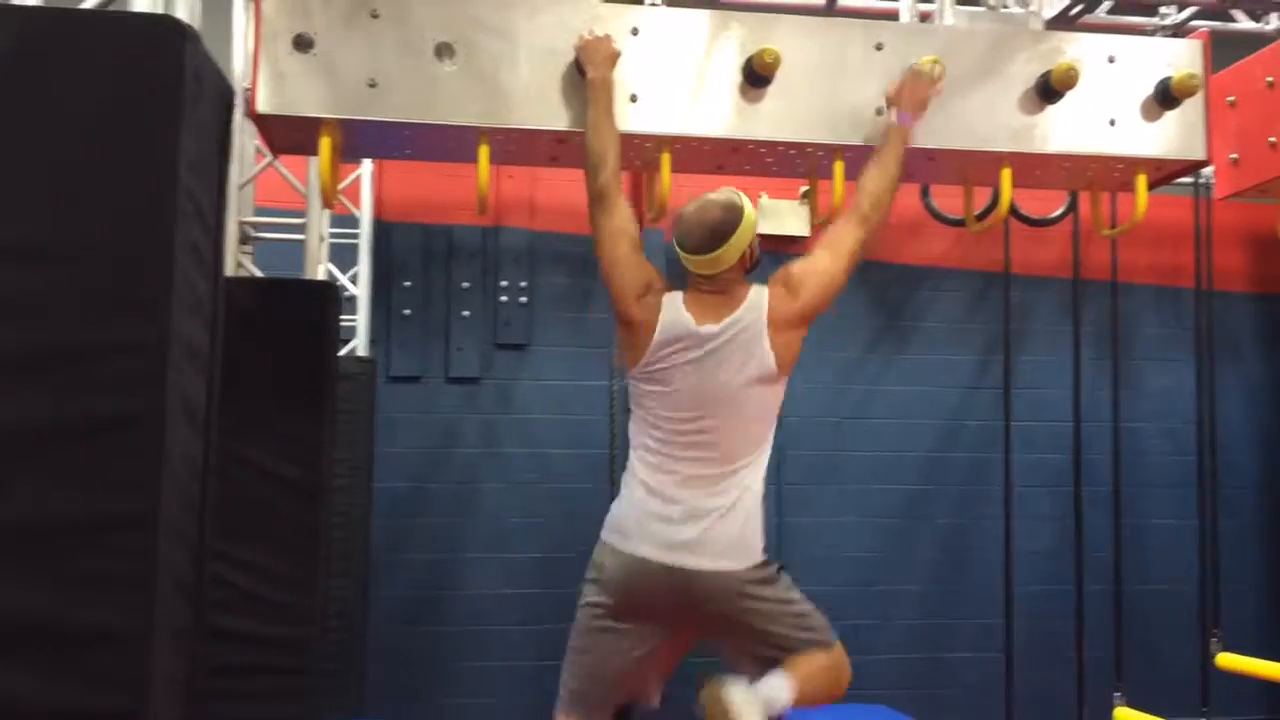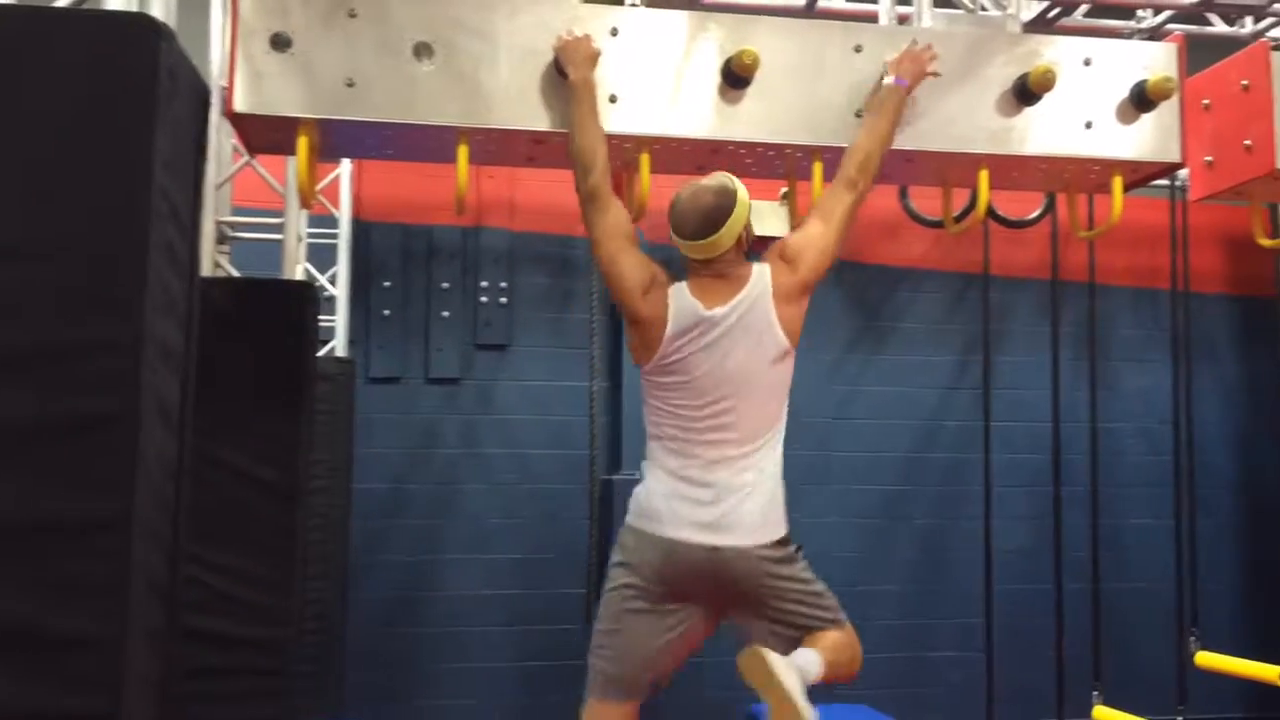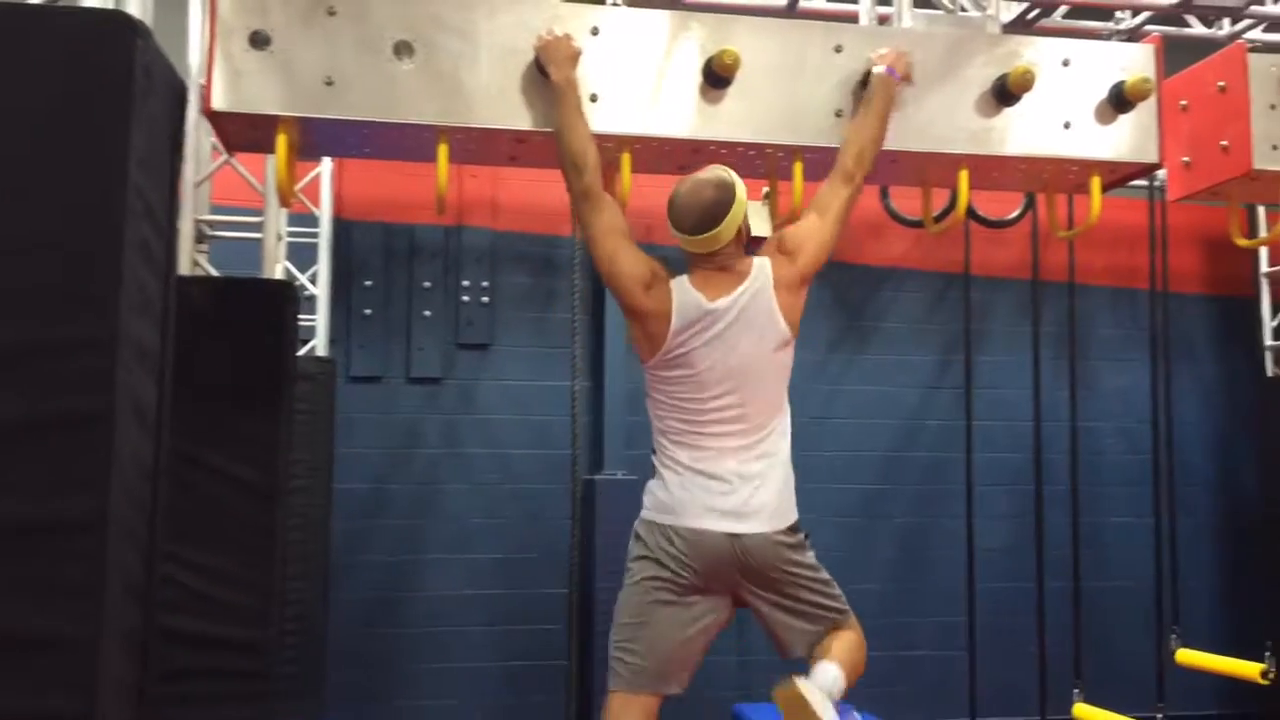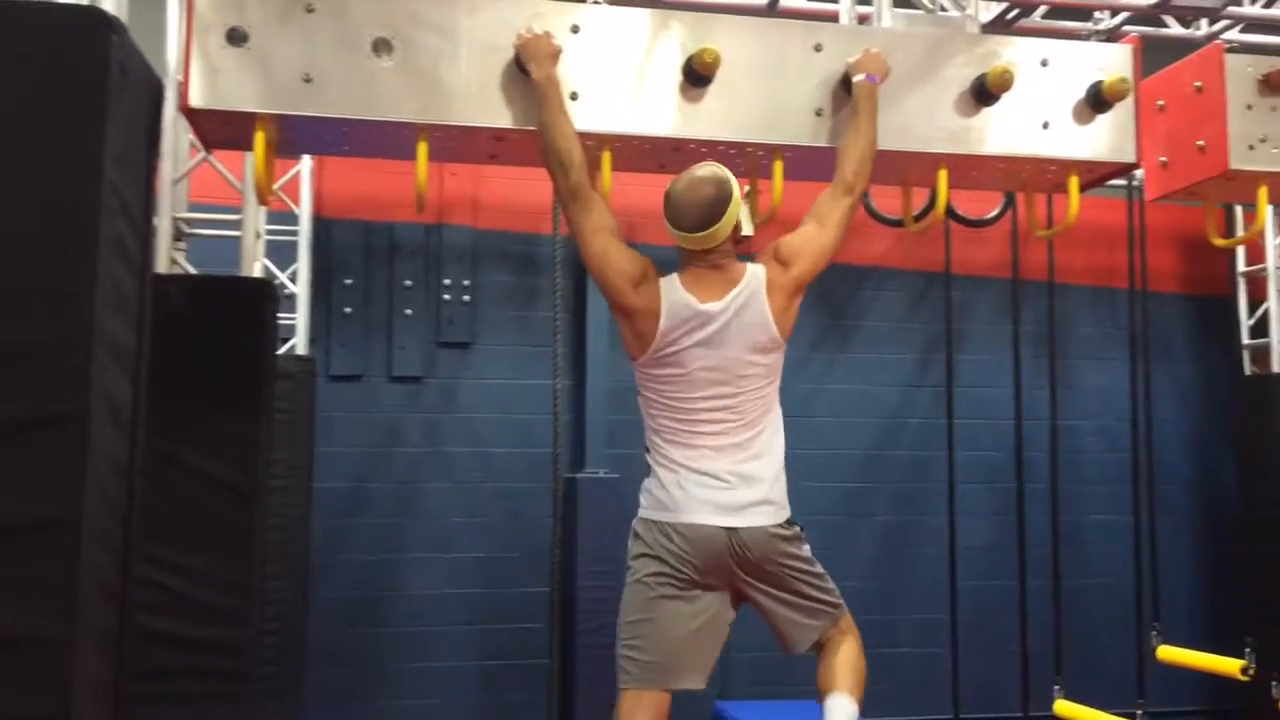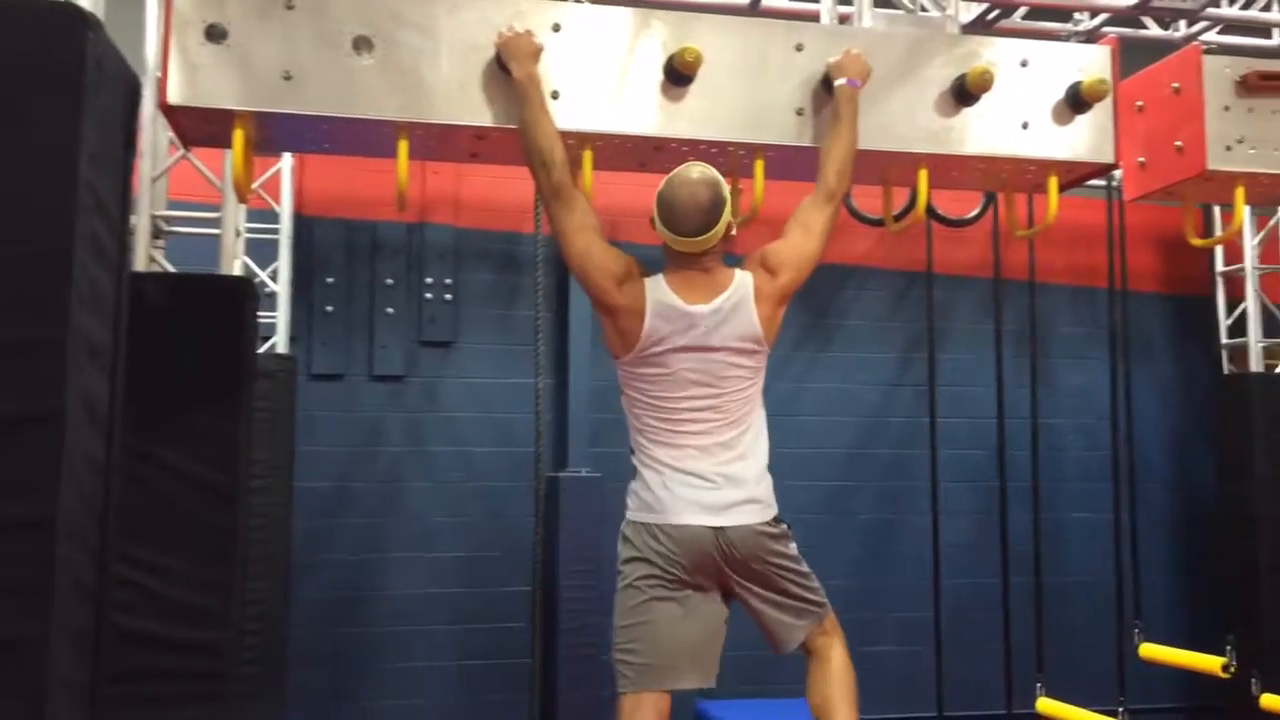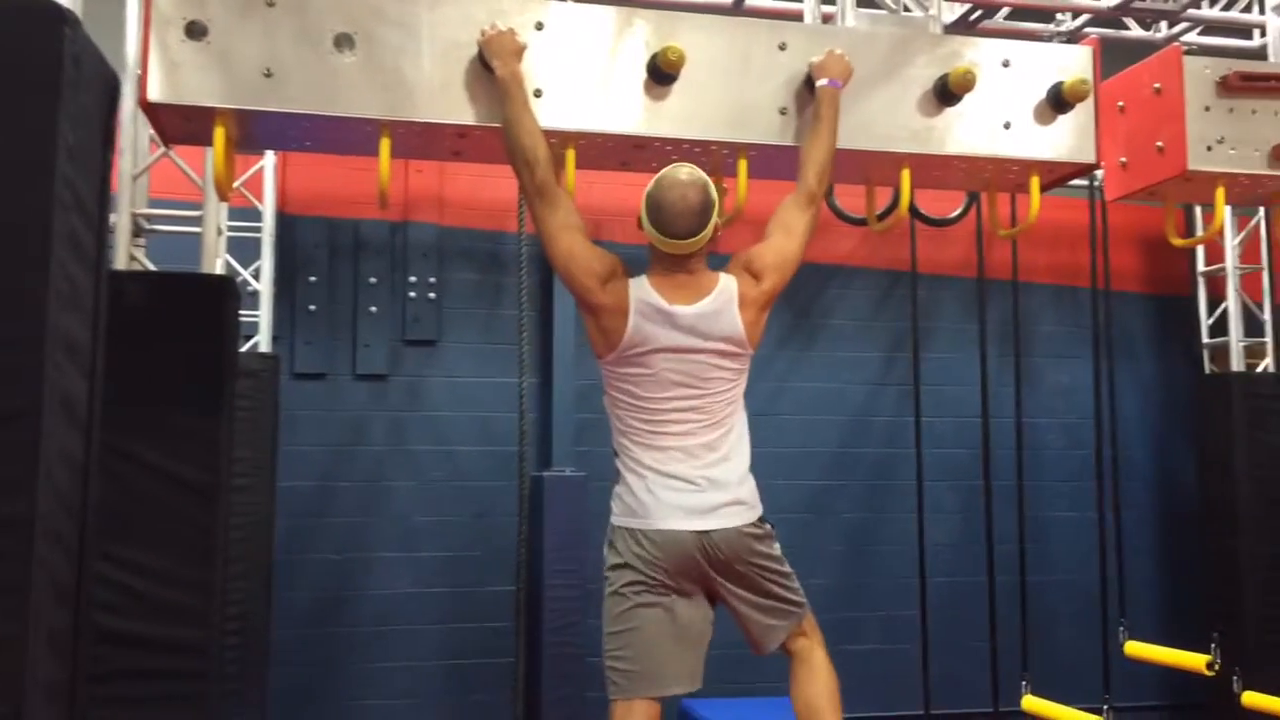
dt=0.1s
person 1, frame 1
left shoulder: (644, 313)
right shoulder: (782, 312)
left elbow: (604, 190)
right elbow: (864, 213)
left wrist: (598, 80)
right wrist: (902, 117)
left hip: (628, 557)
right hip: (726, 568)
person 1, frame 2
left shoulder: (648, 304)
right shoulder: (782, 288)
left elbow: (595, 189)
right elbow: (851, 180)
left wrist: (580, 80)
right wrist: (897, 82)
left hip: (656, 541)
right hip: (751, 547)
right knee: (843, 651)
person 1, frame 3
left shoulder: (651, 302)
right shoulder: (783, 279)
left elbow: (586, 189)
right elbow: (848, 176)
left wrist: (562, 79)
right wrist: (884, 81)
left hip: (673, 534)
right hip: (767, 532)
right knee: (844, 636)
person 1, frame 4
left shoulder: (640, 300)
right shoulder: (776, 284)
left elbow: (573, 186)
right elbow: (848, 187)
left wrist: (543, 77)
right wrist: (866, 83)
left hip: (674, 532)
right hip: (765, 527)
right knee: (841, 637)
person 1, frame 5
left shoulder: (626, 298)
right shoulder: (764, 290)
left elbow: (557, 186)
right elbow: (829, 191)
left wrist: (525, 76)
right wrist: (847, 89)
left hip: (662, 531)
right hip: (752, 525)
right knee: (825, 640)
person 1, frame 6
left shoulder: (610, 299)
right shoulder: (748, 293)
left elbow: (541, 184)
right elbow: (808, 193)
left wrist: (507, 73)
right wrist: (828, 89)
left hip: (647, 536)
right hip: (736, 526)
right knee: (805, 642)
